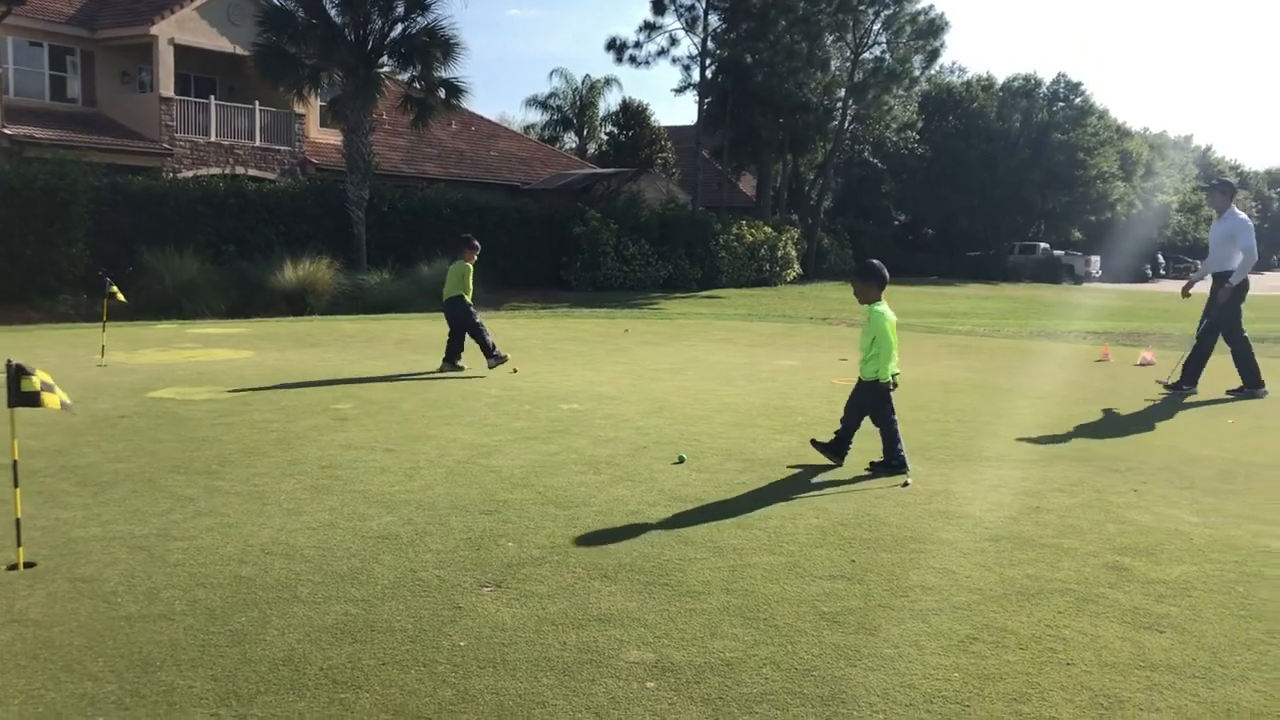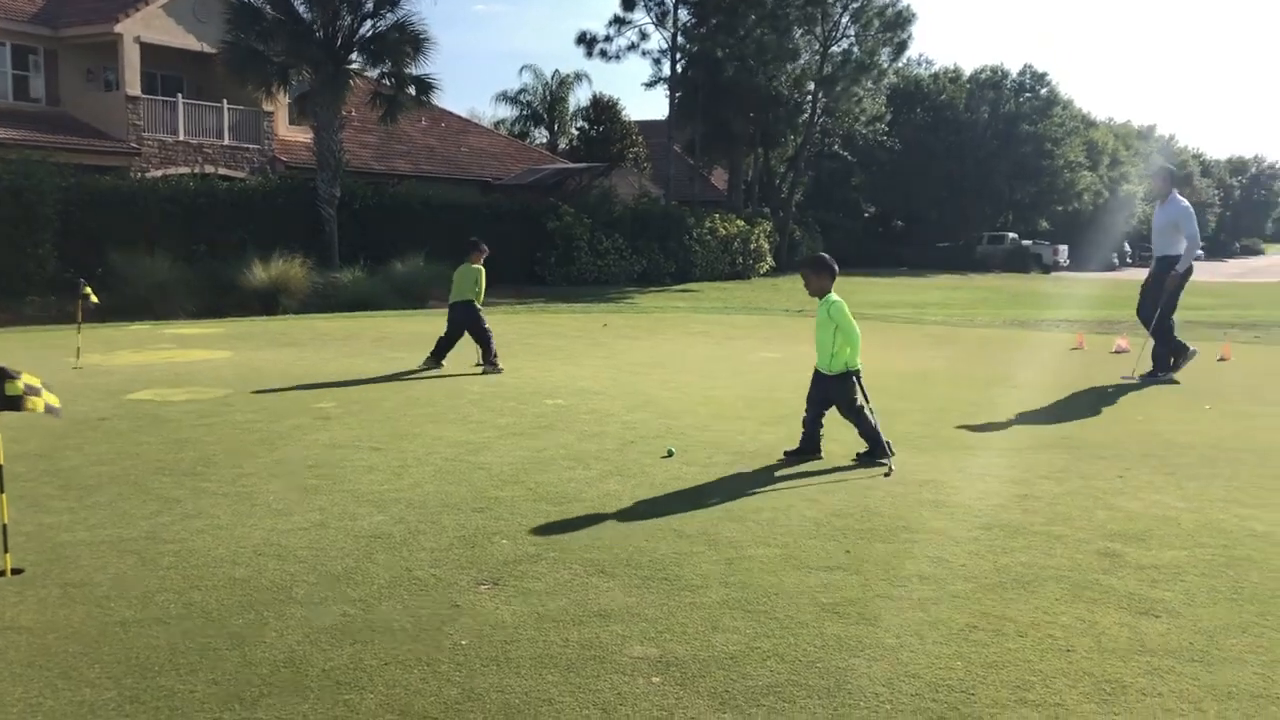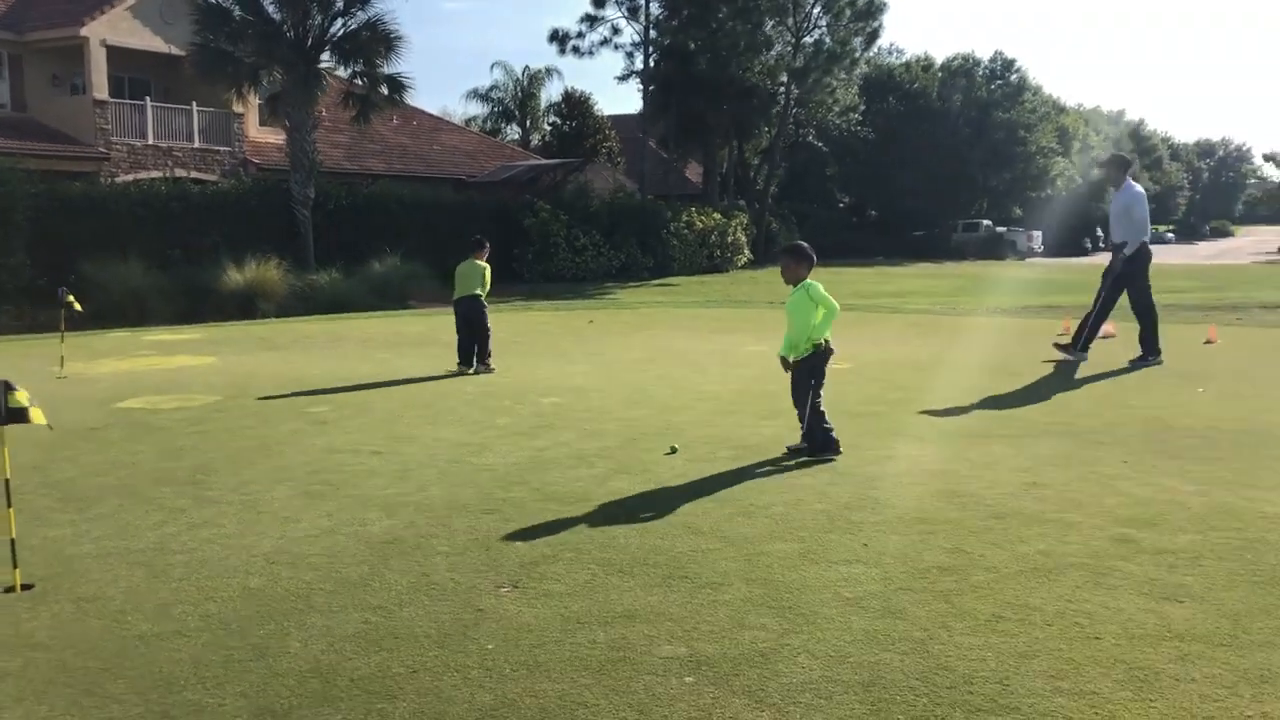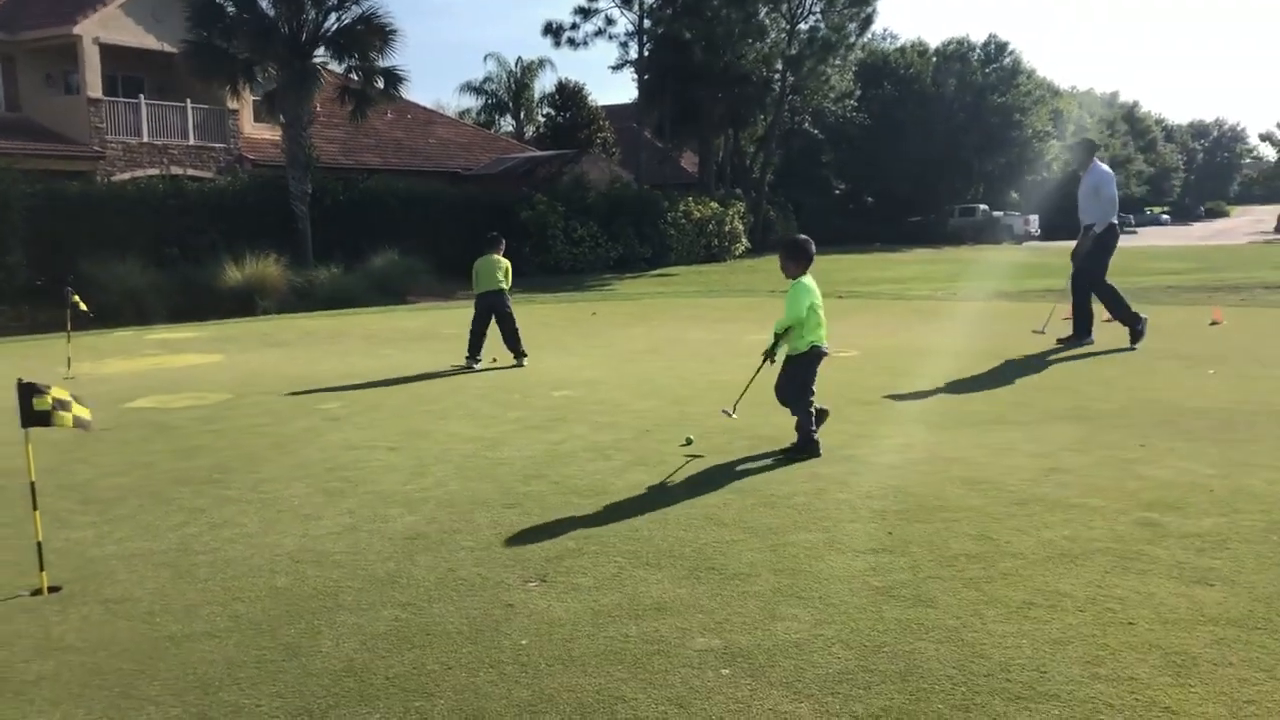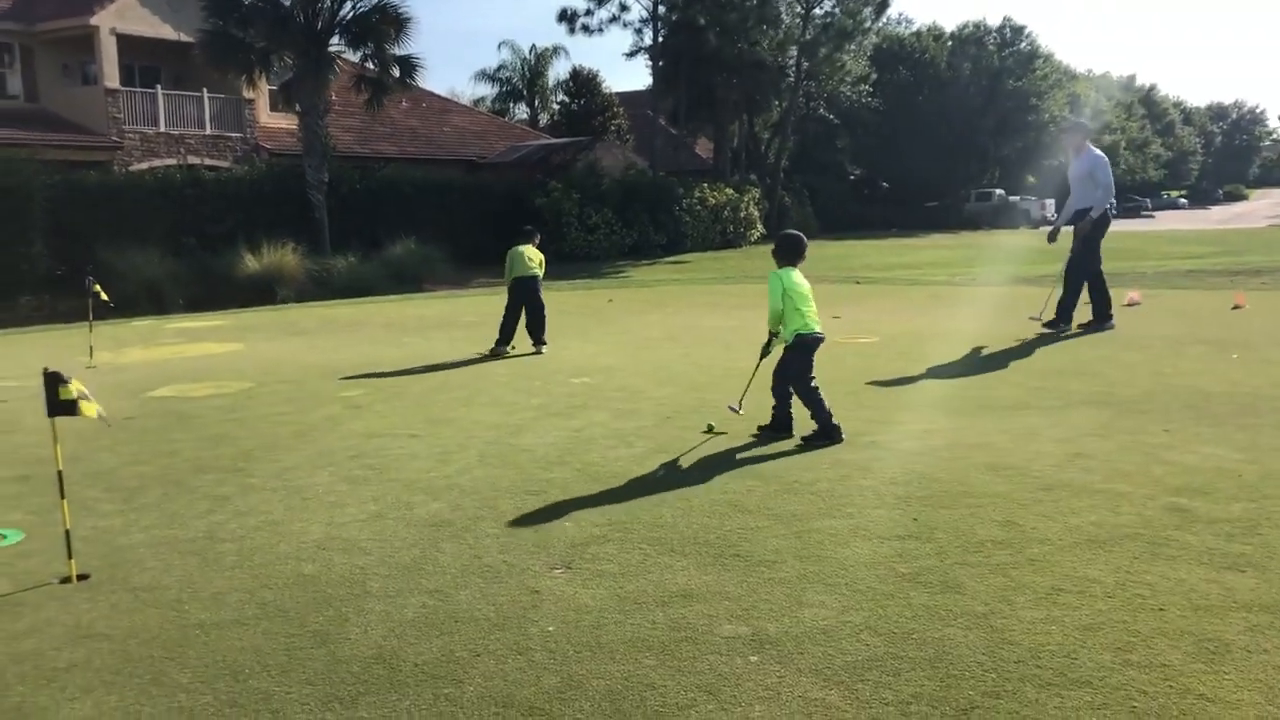
dt=0.3s
person 1, frame 1
left shoulder: (877, 314)
right shoulder: (884, 311)
left elbow: (887, 347)
right elbow: (890, 345)
left wrist: (885, 377)
right wrist: (892, 373)
left hip: (875, 378)
right hip: (870, 377)
left knee: (885, 420)
right knee: (852, 412)
left ankle: (896, 462)
right ankle: (837, 448)
person 1, frame 2
left shoulder: (834, 305)
right shoulder: (822, 305)
left elbow: (854, 334)
left wrist: (853, 365)
left hip: (840, 371)
right hip: (824, 370)
left knee: (852, 410)
right knee: (813, 409)
left ankle: (880, 449)
right ankle: (810, 447)
person 1, frame 3
left shoulder: (811, 288)
right shoulder: (793, 296)
left elbow: (833, 309)
left wrist: (818, 337)
right wrist: (784, 354)
left hip: (814, 353)
right hip: (799, 356)
left knee: (809, 399)
right knee: (801, 400)
left ankle: (825, 442)
right ankle: (811, 442)
person 1, frame 4
left shoulder: (802, 285)
right shoulder: (802, 284)
left elbow: (798, 314)
left wrist: (778, 329)
right wrist: (775, 345)
left hip: (808, 349)
right hip: (799, 349)
left knee: (800, 396)
right knee: (783, 390)
left ankle: (808, 444)
right ankle: (815, 416)
person 1, frame 5
left shoulder: (777, 276)
right shoulder: (801, 279)
left elbow: (776, 308)
left wrist: (772, 330)
right wrist: (773, 341)
left hip: (800, 338)
right hip: (807, 335)
left knee: (803, 385)
right knee: (781, 378)
left ankle: (829, 429)
right ankle: (781, 424)
person 2, frame 1
left shoulder: (1240, 221)
right shoulder: (1219, 221)
left elbow: (1250, 257)
left wrist: (1230, 285)
right wrist: (1194, 279)
left hip: (1232, 283)
right hip: (1223, 282)
left knee: (1207, 332)
right knee: (1233, 334)
left ankle: (1188, 381)
right ankle: (1253, 384)
person 2, frame 2
left shoulder: (1181, 207)
right shoulder: (1160, 205)
left elbow: (1194, 242)
left wrist: (1177, 272)
right wrist: (1151, 272)
left hip: (1176, 267)
right hip: (1162, 266)
left knee: (1157, 314)
right knee: (1145, 311)
left ankle: (1162, 368)
right ankle: (1180, 350)
person 2, frame 3
left shoulder: (1135, 193)
right shoulder: (1118, 194)
left elbow: (1143, 229)
left wrist: (1124, 255)
left hip: (1135, 254)
right hip: (1122, 253)
left knee: (1141, 304)
right knee: (1104, 300)
left ankle: (1152, 353)
right ankle: (1080, 346)
person 2, frame 4
left shoulder: (1103, 174)
right shoulder: (1086, 176)
left elbow: (1111, 208)
left wrist: (1092, 235)
right wrist: (1080, 242)
left hip: (1103, 233)
right hip: (1091, 235)
left knee: (1096, 281)
right knee: (1080, 282)
left ankle: (1134, 321)
right ankle: (1082, 333)
person 2, frame 5
left shoulder: (1097, 158)
right shoulder: (1075, 161)
left elbow: (1108, 192)
left wrist: (1091, 218)
right wrist: (1058, 225)
left hip: (1094, 218)
right hip: (1083, 219)
left knee: (1075, 268)
right knee: (1090, 268)
left ankle: (1062, 319)
right ankle: (1103, 317)
